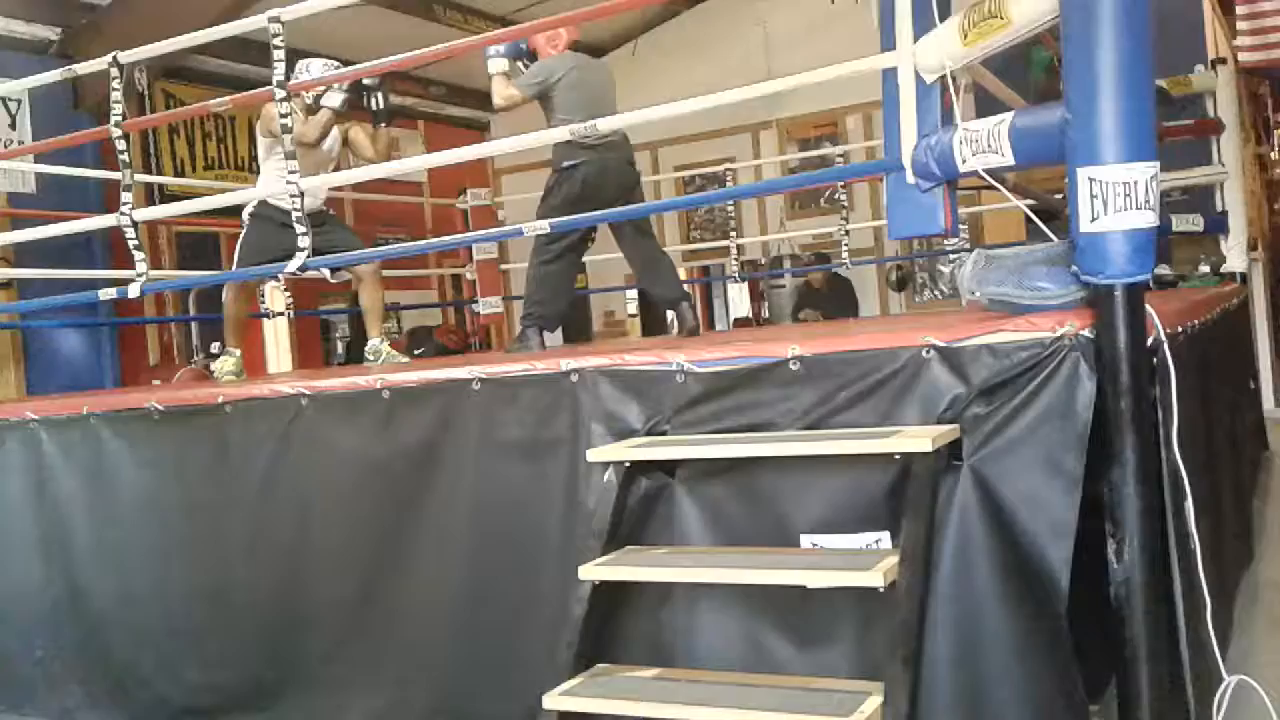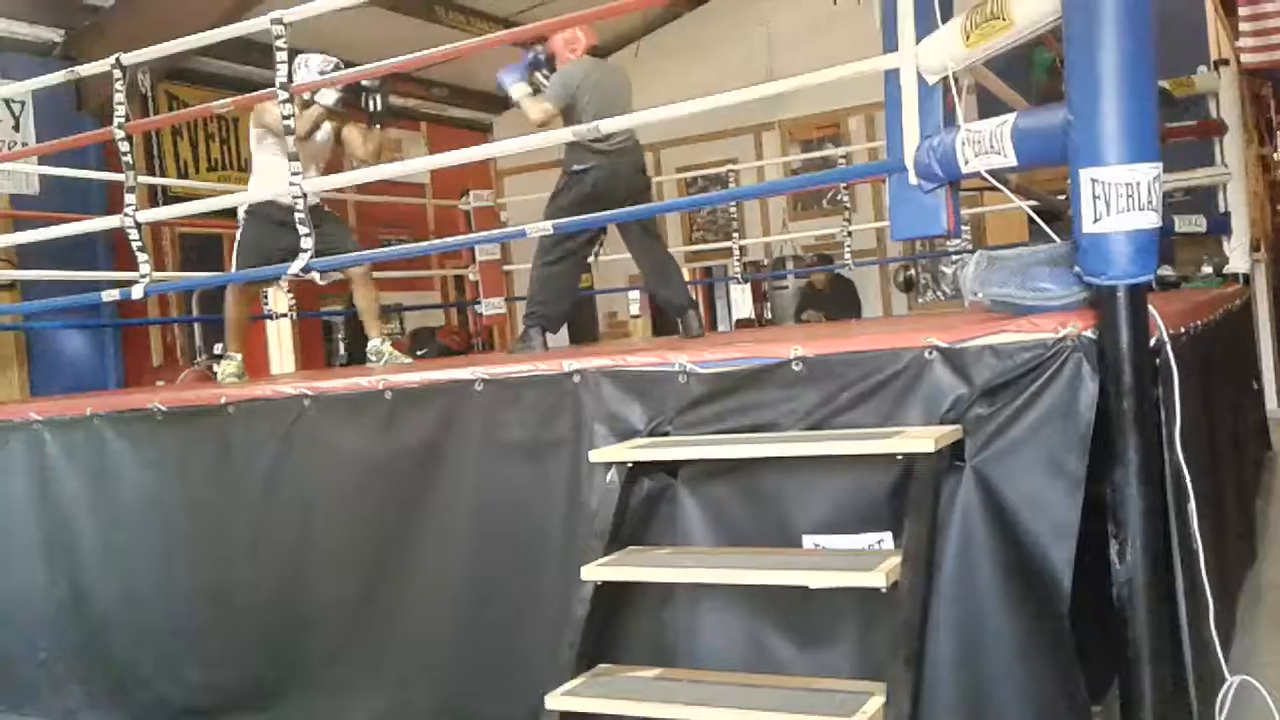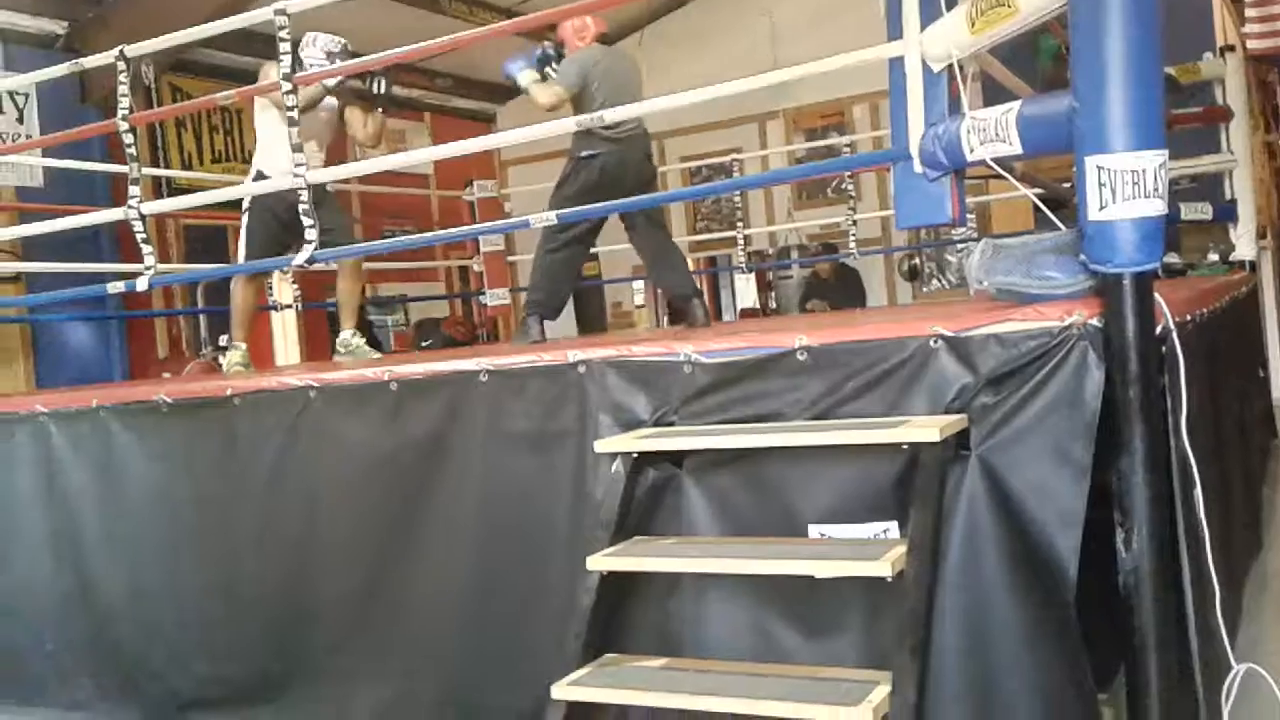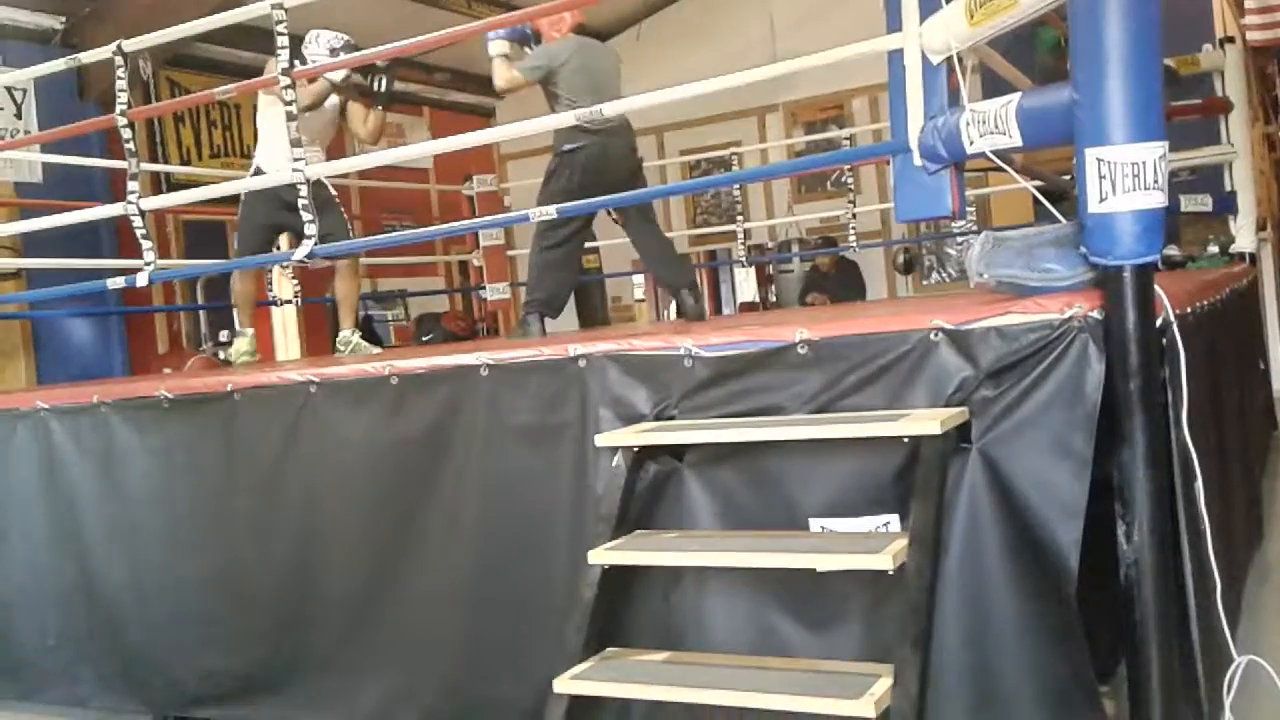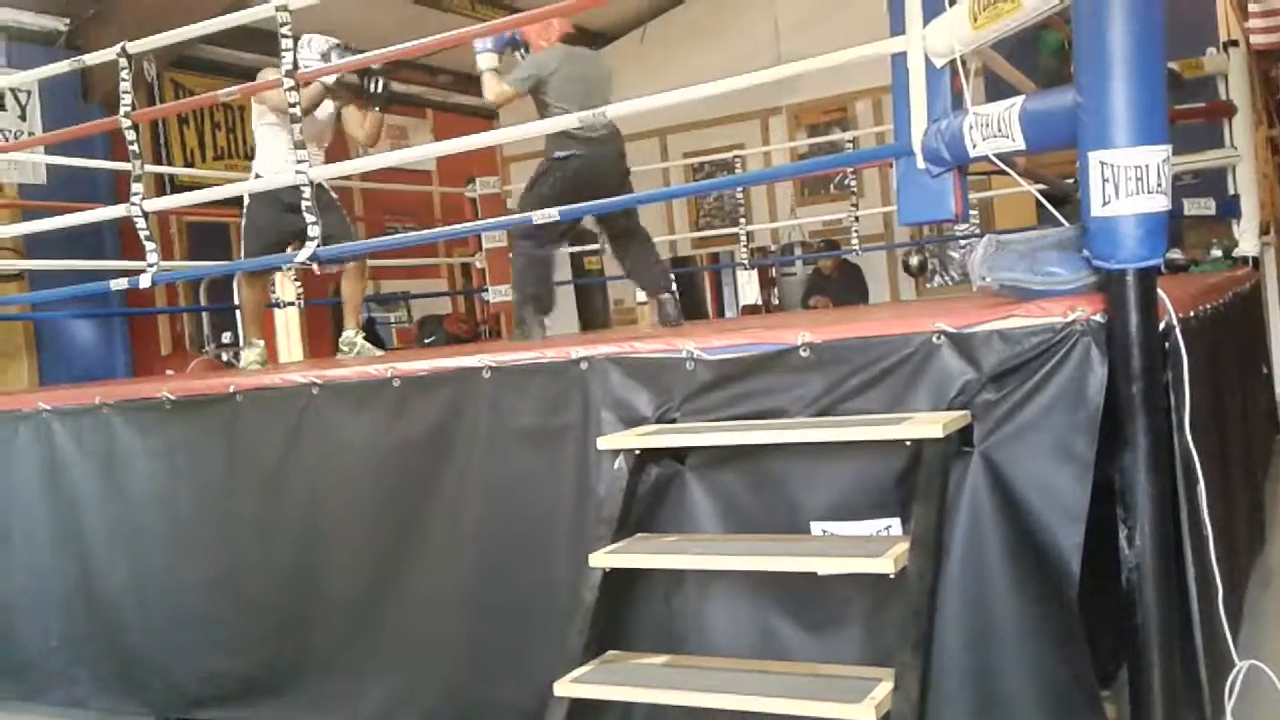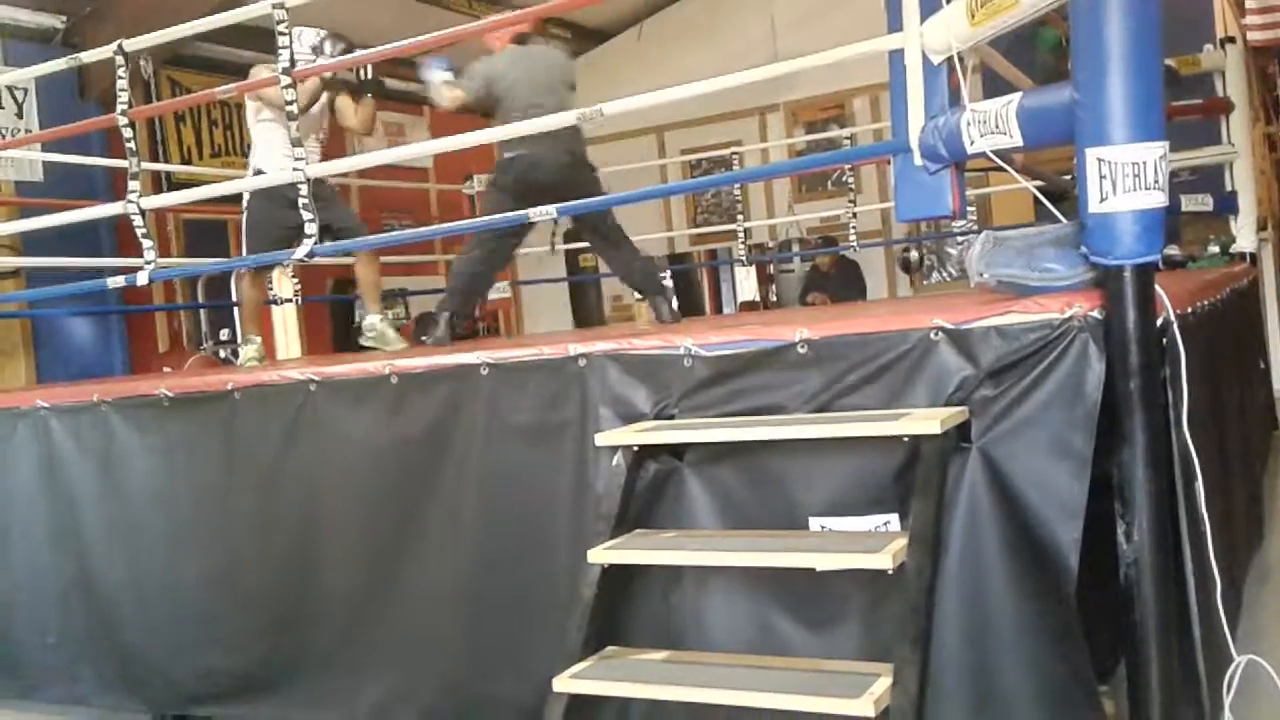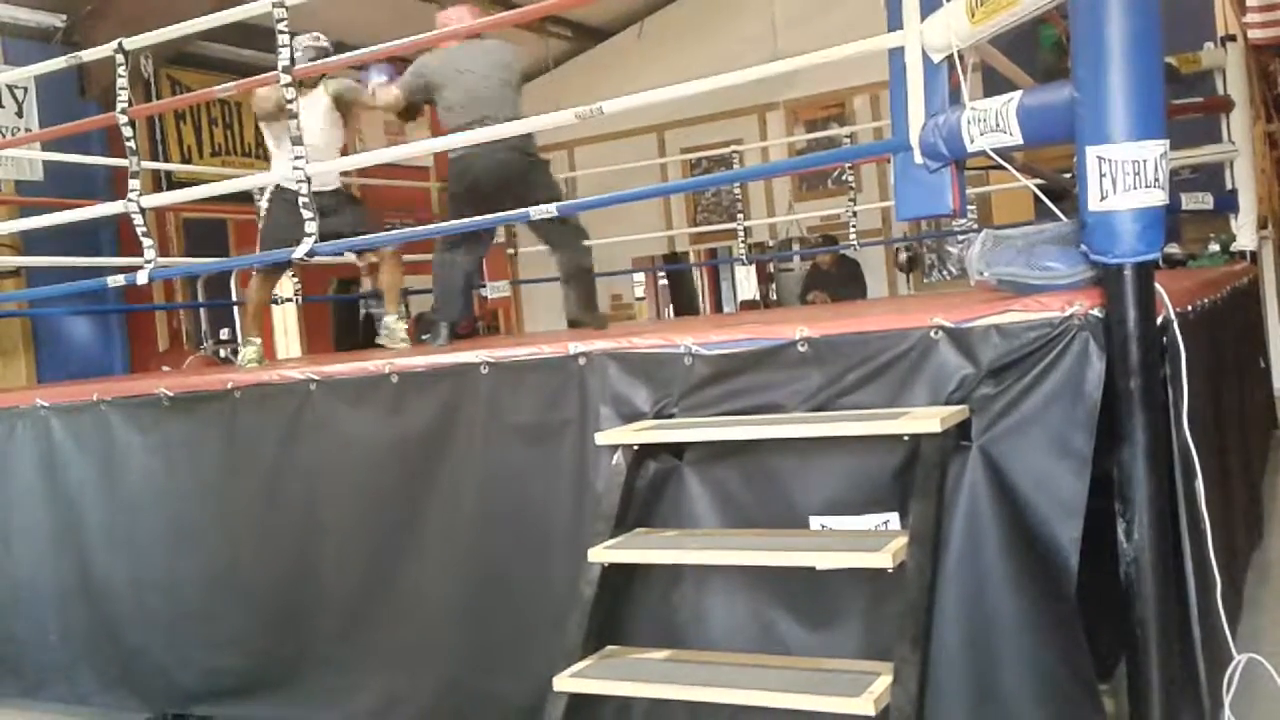
dt=0.2s
person 1, frame 1
left shoulder: (343, 120)
right shoulder: (275, 110)
left elbow: (379, 155)
right elbow: (308, 137)
left wrist: (380, 113)
right wrist: (338, 94)
left hip: (317, 216)
right hip: (271, 215)
left knee: (368, 268)
right knee: (240, 282)
left ankle: (377, 348)
right ankle: (231, 356)
person 1, frame 2
left shoulder: (336, 115)
right shoulder: (268, 104)
left elbow: (368, 155)
right elbow: (298, 130)
left wrist: (374, 112)
right wrist: (329, 95)
left hip: (311, 210)
right hip: (266, 211)
left knee: (359, 269)
right knee: (240, 283)
left ankle: (378, 349)
right ankle: (232, 360)
person 1, frame 3
left shoulder: (340, 95)
right shoulder: (274, 74)
left elbow: (369, 138)
right elbow: (297, 103)
left wrist: (378, 96)
right wrist: (332, 77)
left hip: (313, 190)
right hip: (270, 188)
left knee: (350, 261)
right knee: (251, 270)
left ankle: (348, 341)
right ankle: (237, 350)
person 1, frame 4
left shoulder: (344, 92)
right shoulder: (277, 71)
left elbow: (369, 135)
right elbow: (301, 101)
left wrist: (380, 93)
right wrist: (338, 72)
left hip: (312, 186)
right hip: (267, 183)
left knee: (346, 259)
right knee: (247, 260)
left ankle: (347, 338)
right ankle: (245, 337)
person 1, frame 5
left shoulder: (338, 96)
right shoulder: (270, 78)
left elbow: (368, 137)
right elbow: (297, 106)
left wrist: (376, 96)
right wrist: (331, 75)
left hip: (313, 190)
right hip: (270, 191)
left knee: (354, 258)
right knee: (253, 272)
left ankle: (352, 339)
right ankle: (254, 347)
person 1, frame 6
left shoulder: (330, 87)
right shoulder: (263, 75)
left elbow: (362, 126)
right elbow: (299, 103)
left wrist: (366, 84)
left hip: (313, 185)
right hip: (270, 186)
right knee: (255, 267)
left ankle: (374, 325)
right ankle: (251, 343)
person 1, frame 7
left shoulder: (334, 90)
right shoulder: (271, 91)
left elbow: (371, 99)
right elbow: (265, 110)
right wrist: (299, 76)
left hip: (335, 195)
right hip: (289, 196)
left knee: (388, 248)
right knee: (266, 271)
left ankle: (393, 326)
right ankle: (251, 344)
person 2, frame 1
left shoulder: (550, 67)
right shoulder: (601, 68)
left elbow: (502, 99)
left wrist: (498, 62)
right wrist: (525, 63)
left hip: (578, 168)
right hip: (618, 162)
left knee: (551, 250)
right knee: (641, 241)
left ankle: (533, 332)
right ankle: (683, 310)
person 2, frame 2
left shoulder: (570, 72)
right shoulder: (617, 72)
left elbow: (540, 116)
left wrist: (518, 88)
right wrist: (545, 77)
left hip: (588, 171)
right hip: (629, 167)
left knee: (556, 250)
right knee: (649, 245)
left ankle: (535, 332)
right ankle: (688, 316)
person 2, frame 3
left shoulder: (580, 60)
right shoulder: (626, 61)
left elbow: (549, 100)
left wrist: (527, 74)
right wrist: (552, 66)
left hip: (595, 159)
right hip: (636, 155)
left knee: (559, 239)
right knee: (654, 235)
left ankle: (534, 322)
right ankle: (693, 306)
person 2, frame 4
left shoulder: (552, 52)
right shoulder: (605, 52)
left elbow: (505, 82)
left wrist: (499, 44)
right wrist: (532, 44)
left hip: (580, 152)
right hip: (620, 147)
left knee: (552, 237)
right knee: (645, 228)
left ankle: (535, 319)
right ankle: (687, 299)
person 2, frame 5
left shoulder: (541, 63)
right shoulder: (595, 60)
left elbow: (497, 95)
left wrist: (487, 56)
right wrist: (526, 53)
left hip: (568, 159)
right hip: (609, 157)
left knee: (530, 236)
right knee: (629, 236)
left ankle: (532, 319)
right ankle: (665, 298)
person 2, frame 6
left shoulder: (492, 67)
right shoulder: (559, 58)
left elbow: (450, 102)
left wrist: (437, 76)
left hip: (521, 164)
right hip: (567, 157)
left knee: (486, 244)
right knee: (607, 235)
left ankle: (447, 320)
right ankle: (661, 301)
person 2, frame 7
left shoulder: (432, 63)
right shoulder: (507, 52)
left elbow: (387, 100)
left wrist: (375, 81)
left hip: (467, 163)
right hip: (516, 154)
left knee: (457, 246)
right knee: (560, 228)
left ankle: (445, 327)
right ankle: (578, 292)
